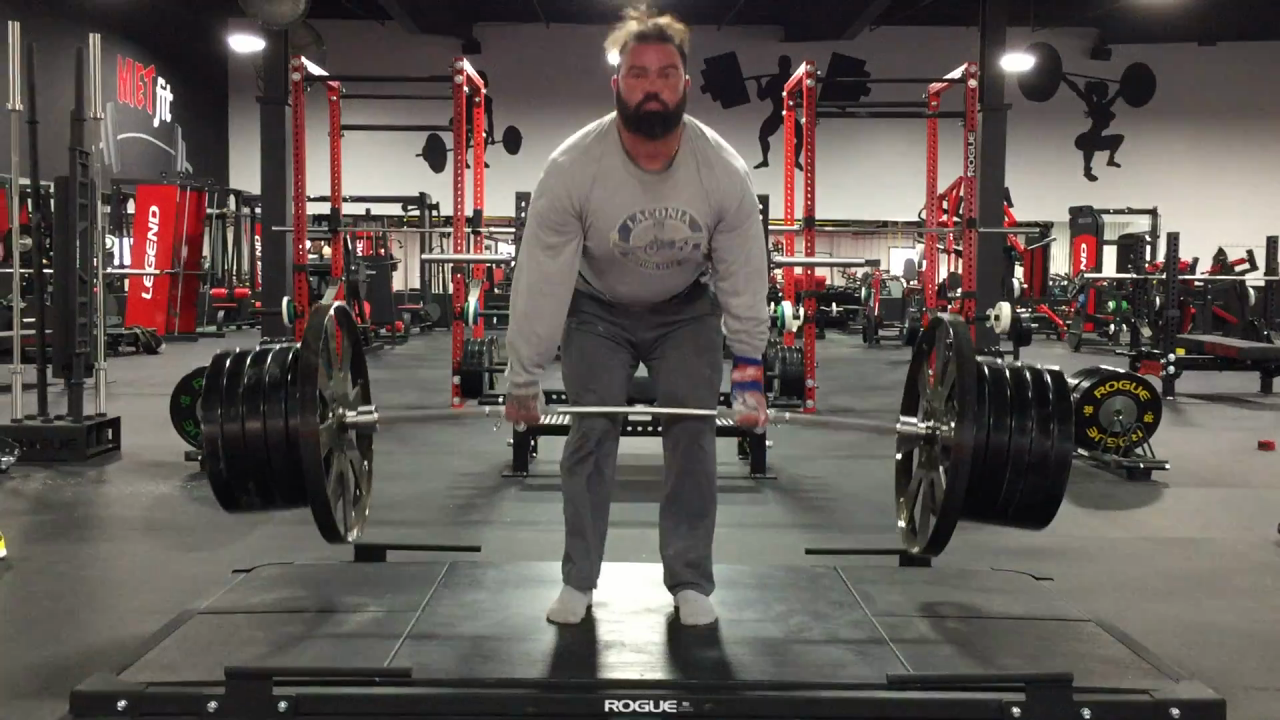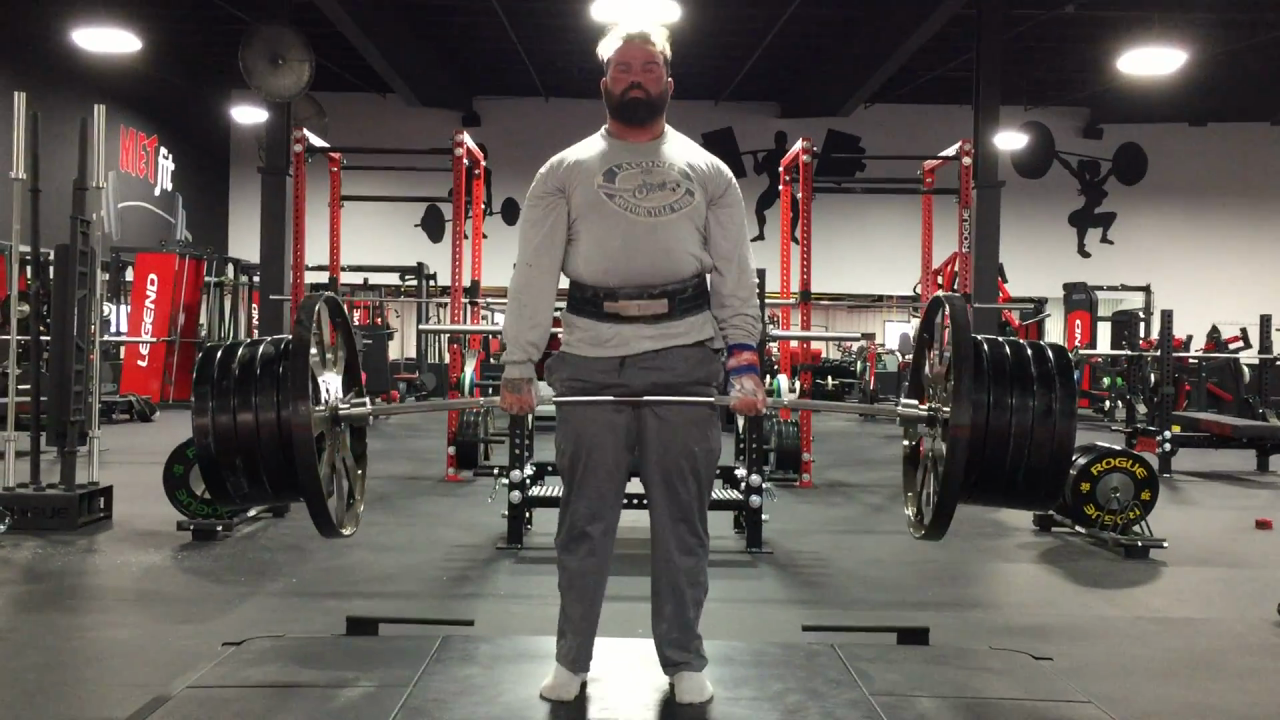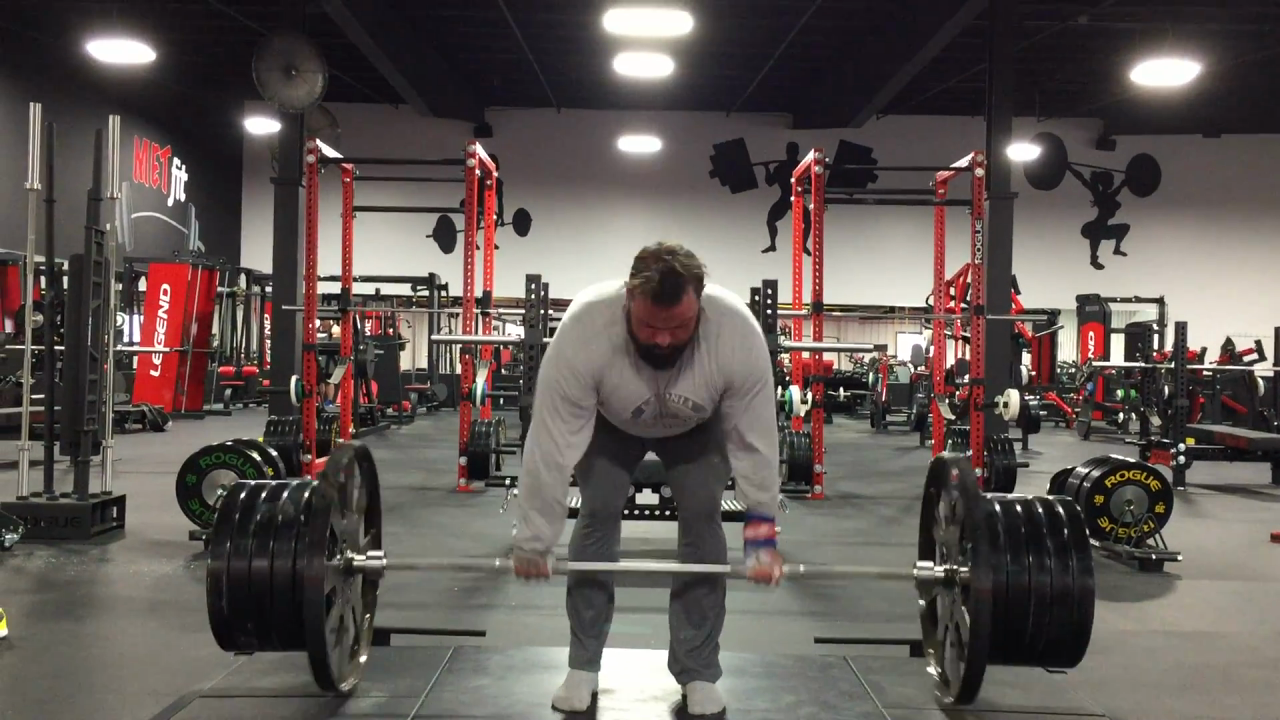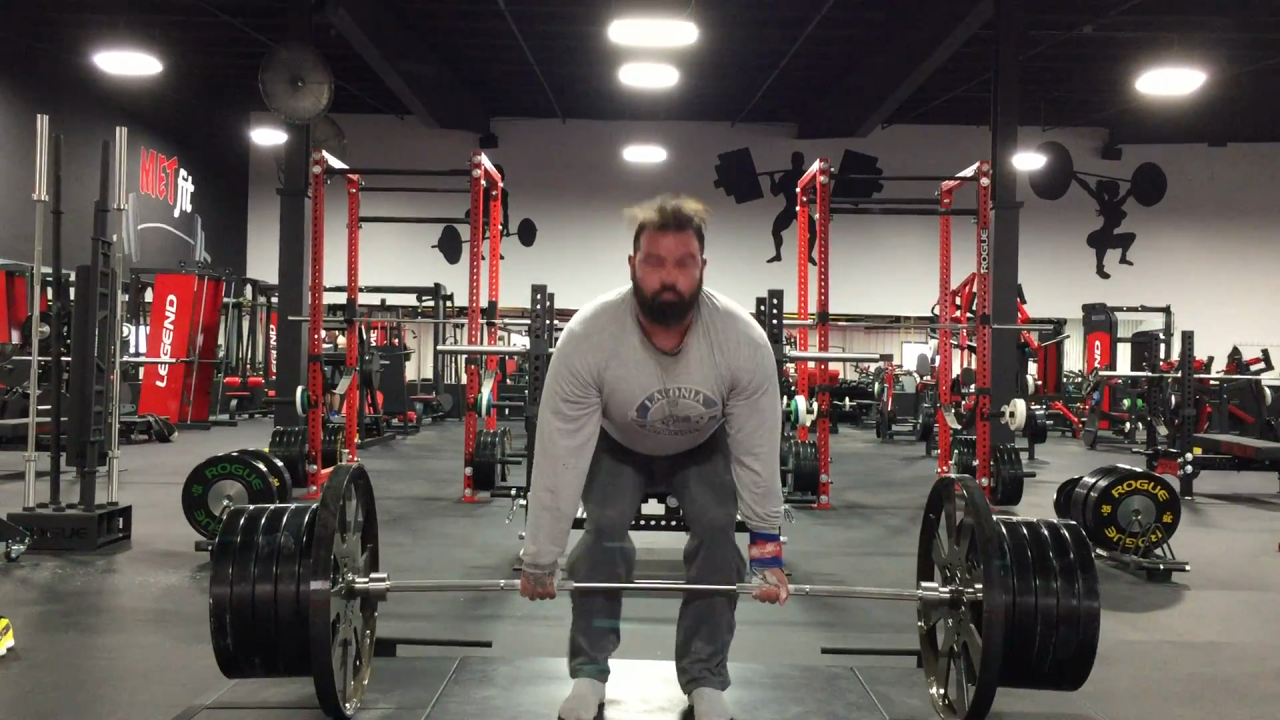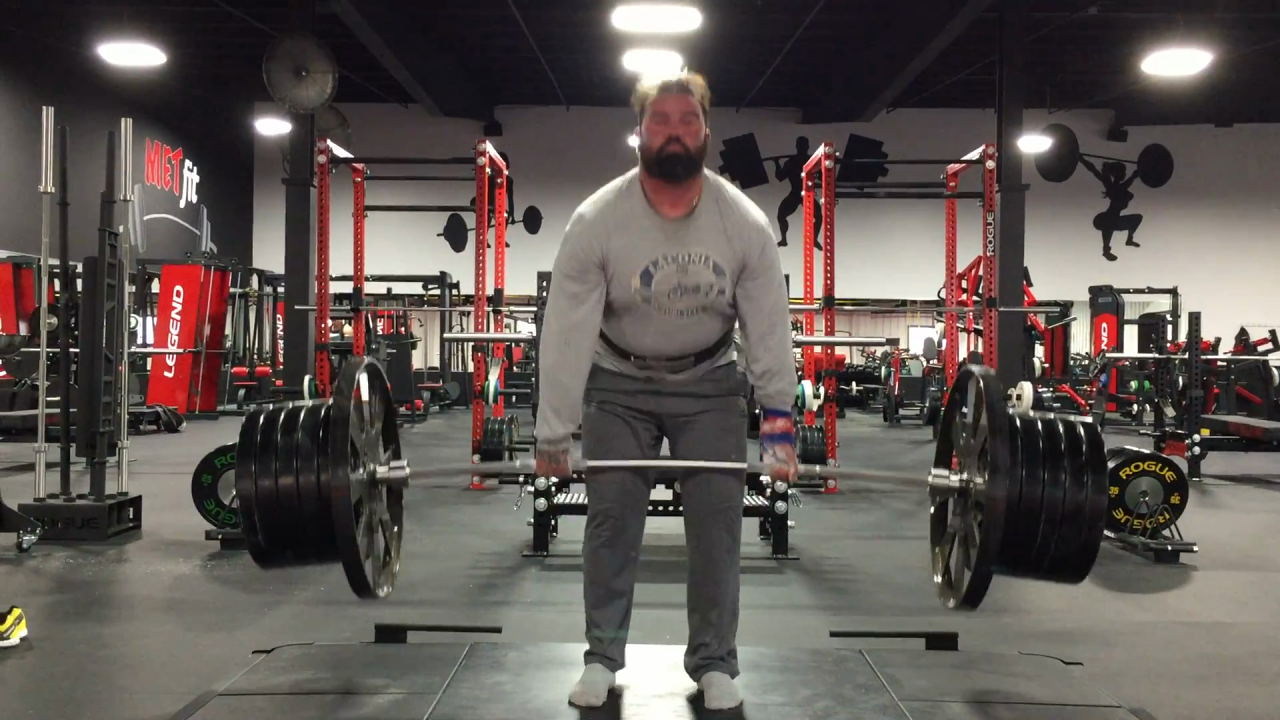
dt=1s
person 1, frame 1
left shoulder: (726, 173)
right shoulder: (570, 170)
left elbow: (744, 281)
right elbow: (541, 282)
left wrist: (749, 376)
right wrist: (523, 383)
left hip: (686, 313)
right hip: (597, 312)
left knee: (693, 437)
right knee: (590, 433)
left ankle: (690, 582)
right ankle: (578, 580)
person 1, frame 2
left shoulder: (707, 170)
right shoulder: (565, 170)
left elbow: (734, 274)
right elbow: (534, 273)
left wrist: (743, 362)
right wrist: (518, 368)
left hip: (684, 356)
right hip: (590, 357)
left knee: (681, 518)
right knee: (586, 516)
left ankle: (684, 660)
right ankle: (573, 658)
person 1, frame 3
left shoulder: (739, 333)
right shoulder: (584, 330)
left elbow: (756, 440)
right elbow: (552, 447)
left wrist: (761, 534)
right wrist: (533, 543)
left hip: (696, 426)
right hip: (609, 424)
left knee: (701, 518)
right knee: (597, 515)
left ankle: (698, 672)
right ankle: (583, 665)
person 1, frame 4
left shoulder: (743, 342)
right shoulder: (588, 338)
left elbow: (757, 455)
right elbow: (560, 456)
left wrist: (767, 552)
right wrist: (540, 561)
left hip: (701, 449)
right hip: (617, 446)
left knee: (716, 535)
right knee: (605, 534)
right ankle: (589, 674)
person 1, frame 5
left shoulder: (745, 223)
right shoulder: (596, 221)
left elbow: (768, 329)
right elbow: (566, 334)
left wrist: (779, 428)
right wrist: (553, 436)
left hip: (710, 384)
right hip: (619, 383)
left knee: (716, 518)
right knee: (613, 515)
left ankle: (713, 663)
right ankle: (601, 657)
